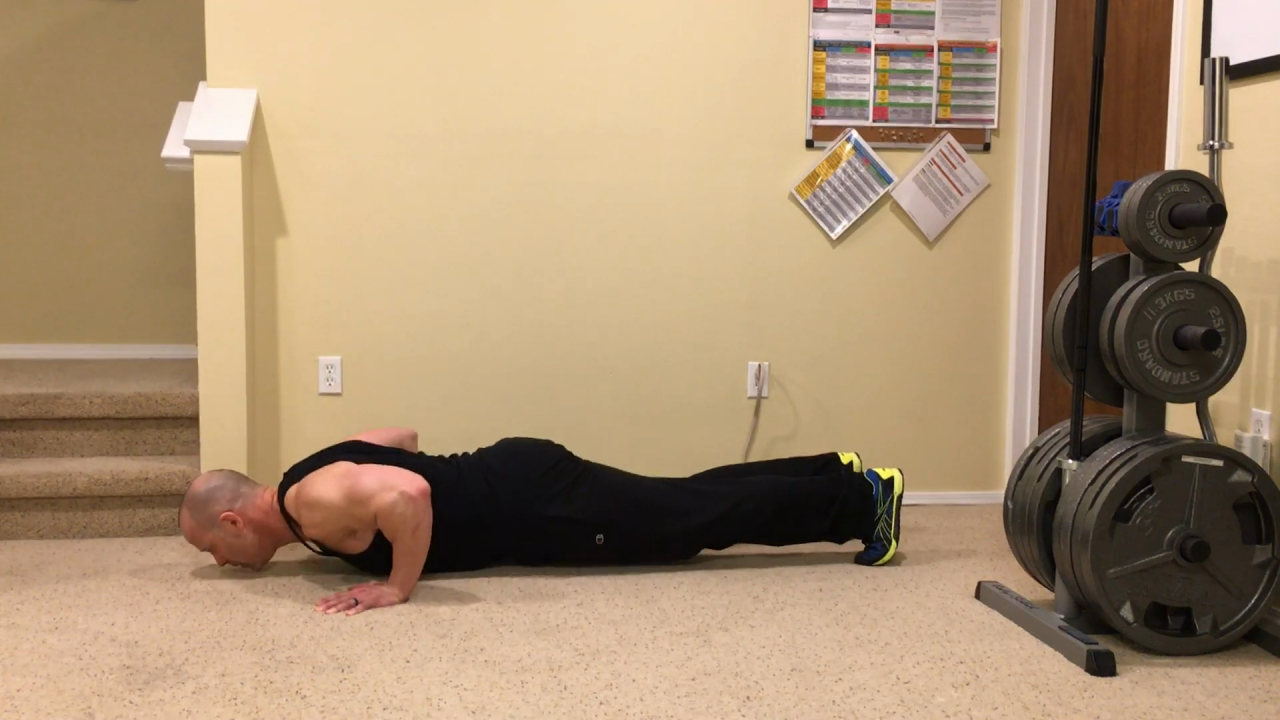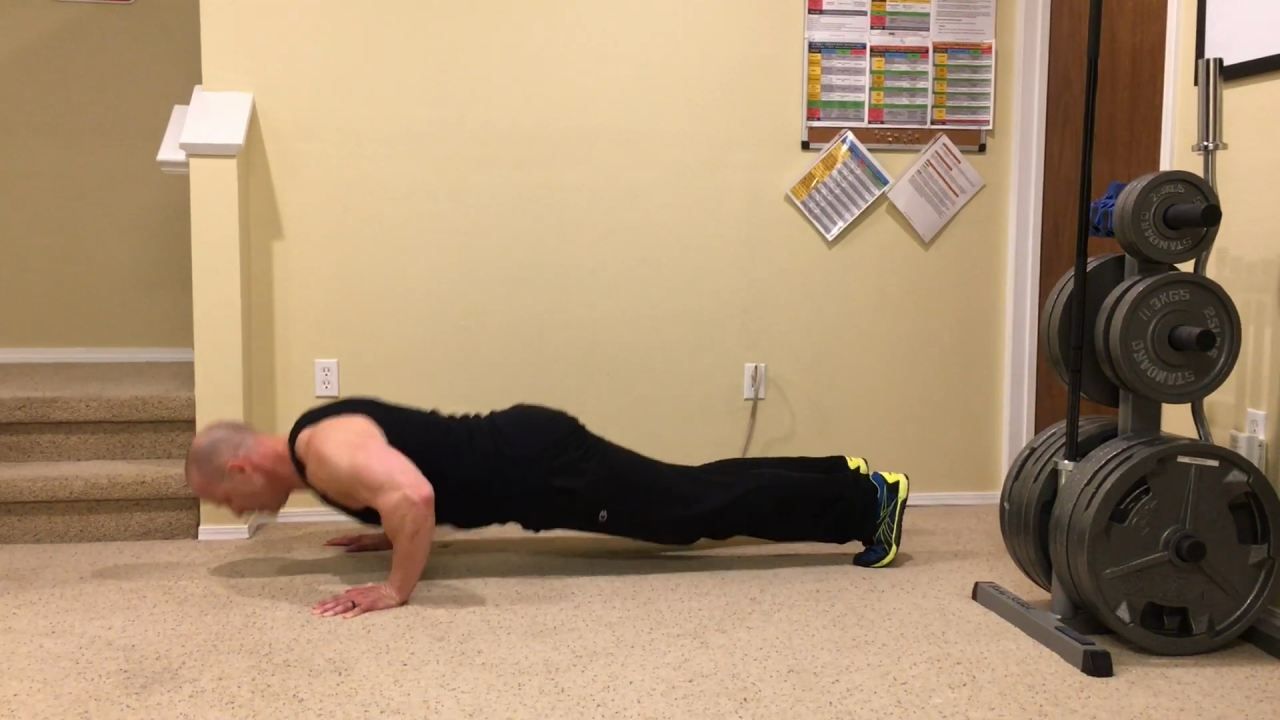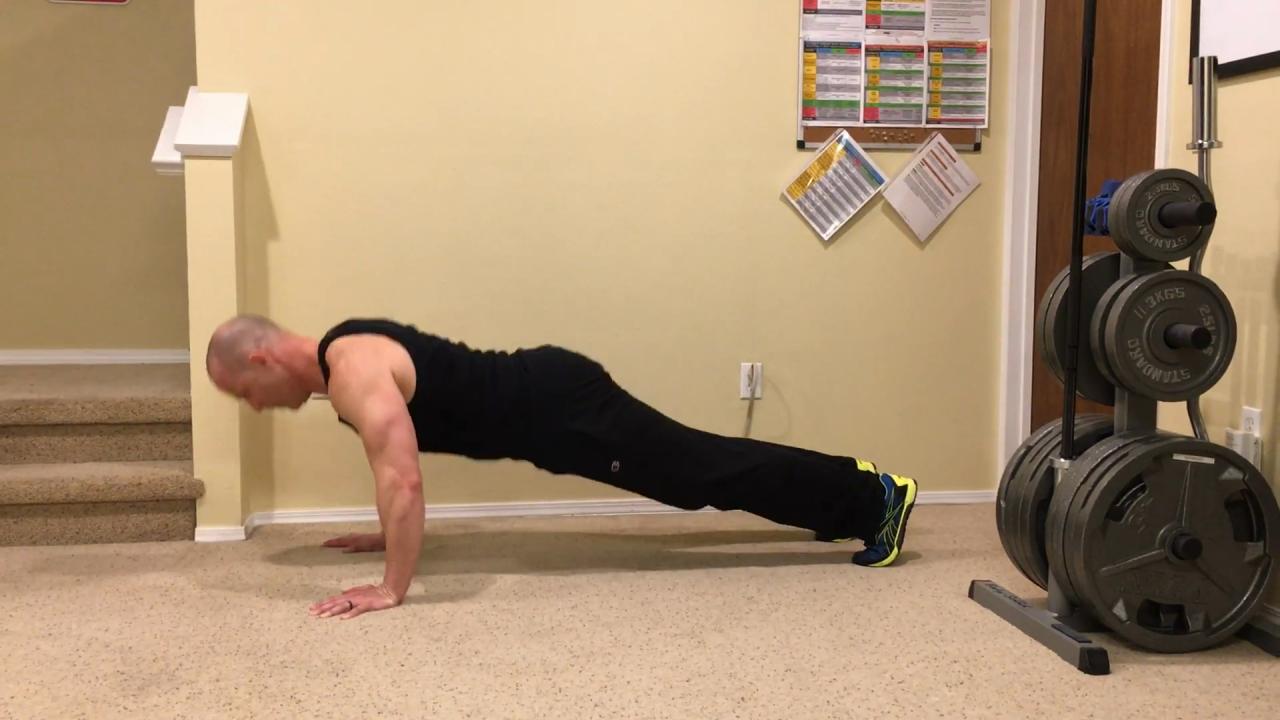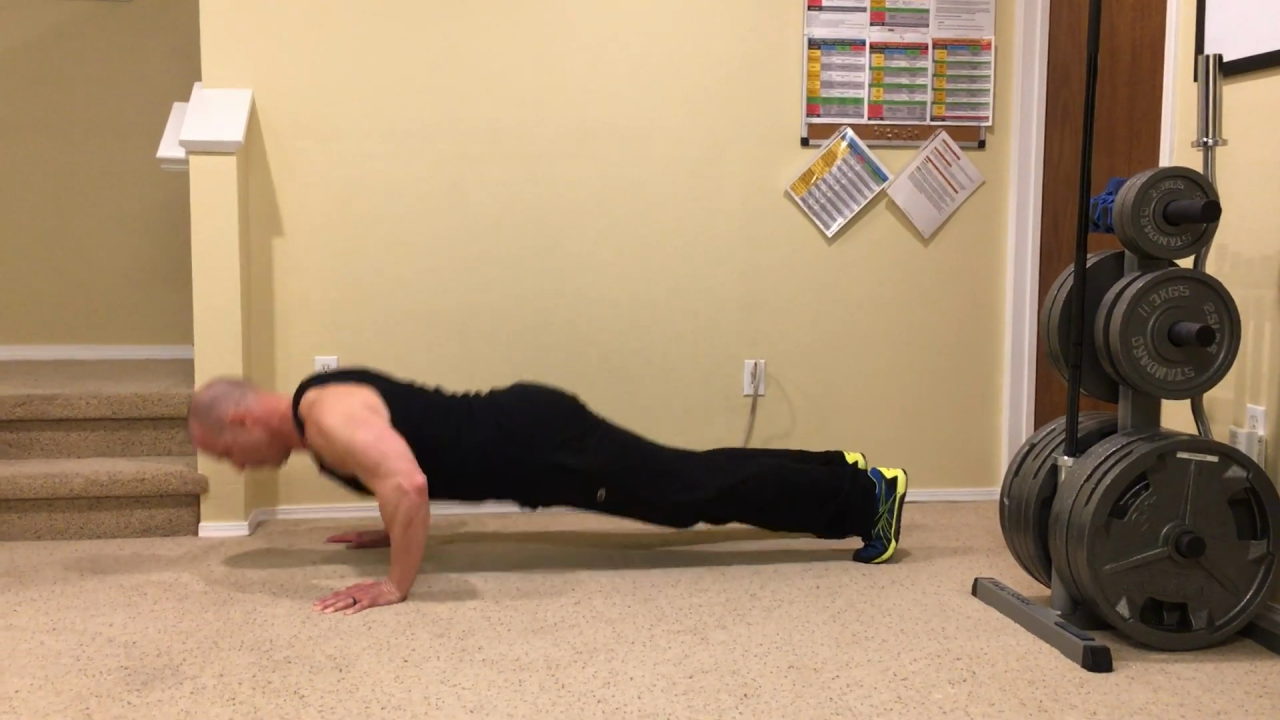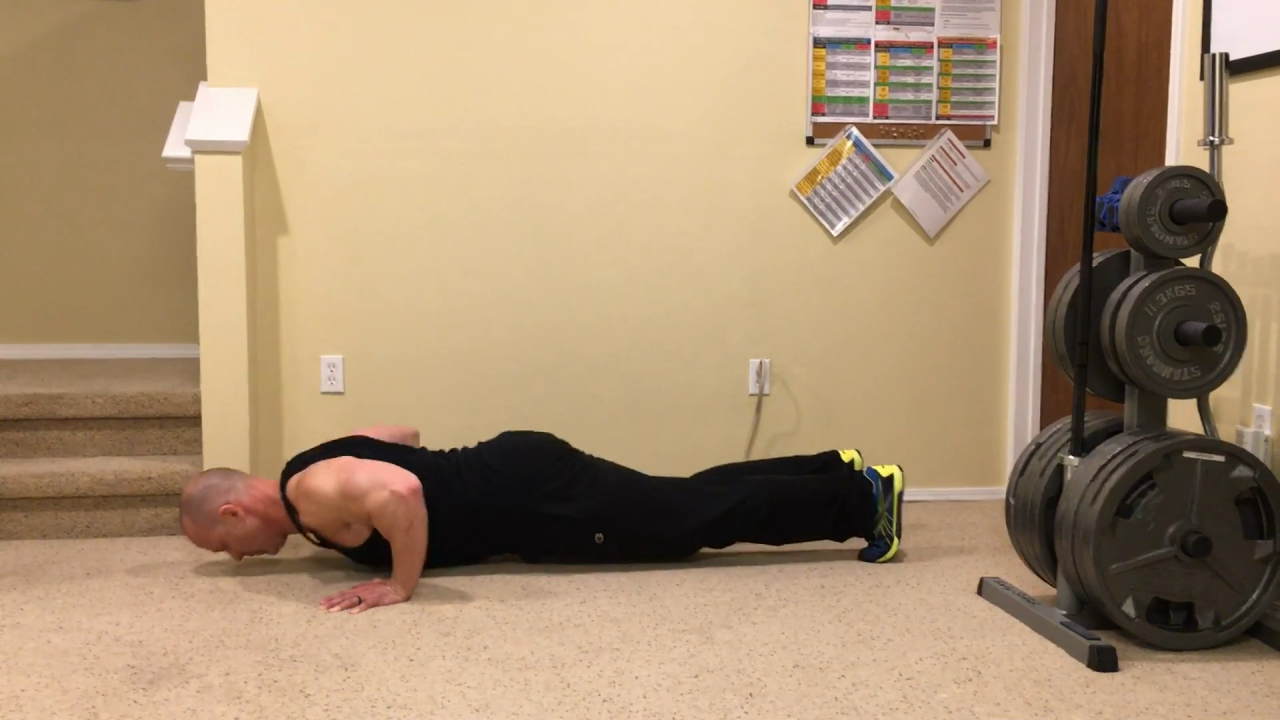
dt=1s
person 1, frame 1
left shoulder: (312, 506)
right shoulder: (316, 478)
left elbow: (411, 493)
right elbow: (405, 438)
left wrist: (396, 586)
left hip: (532, 506)
right hip: (514, 476)
left knee: (701, 519)
right knee: (691, 501)
left ankle: (863, 495)
right ankle: (837, 475)
person 1, frame 2
left shoulder: (323, 452)
right shoulder: (323, 434)
left elbow: (415, 496)
left wrist: (395, 590)
right wrist: (388, 534)
left hip: (540, 469)
right hip: (520, 446)
left knee: (703, 507)
right knee: (696, 491)
left ankle: (867, 500)
right ankle: (844, 480)
person 1, frame 3
left shoulder: (352, 369)
right shoulder: (345, 353)
left elbow: (400, 477)
right elbow: (401, 459)
left wrist: (392, 590)
right wrist: (387, 533)
left hip: (561, 411)
right hip: (544, 398)
left knee: (713, 476)
right knee: (710, 467)
left ankle: (874, 499)
right ankle: (857, 487)
person 1, frame 4
left shoulder: (322, 420)
right shoulder: (323, 401)
left elbow: (409, 484)
left wrist: (397, 584)
right wrist: (392, 530)
left hip: (539, 446)
right hip: (521, 426)
left knee: (702, 491)
right knee: (696, 478)
left ankle: (864, 495)
right ankle: (844, 473)
person 1, frame 5
left shoulder: (311, 497)
right shoulder: (317, 471)
left elbow: (401, 489)
right elbow: (405, 436)
left wrist: (399, 585)
right wrist: (381, 541)
left hip: (531, 500)
right hip: (515, 471)
left knee: (700, 517)
right knee: (694, 499)
left ankle: (863, 495)
right ankle: (839, 474)
